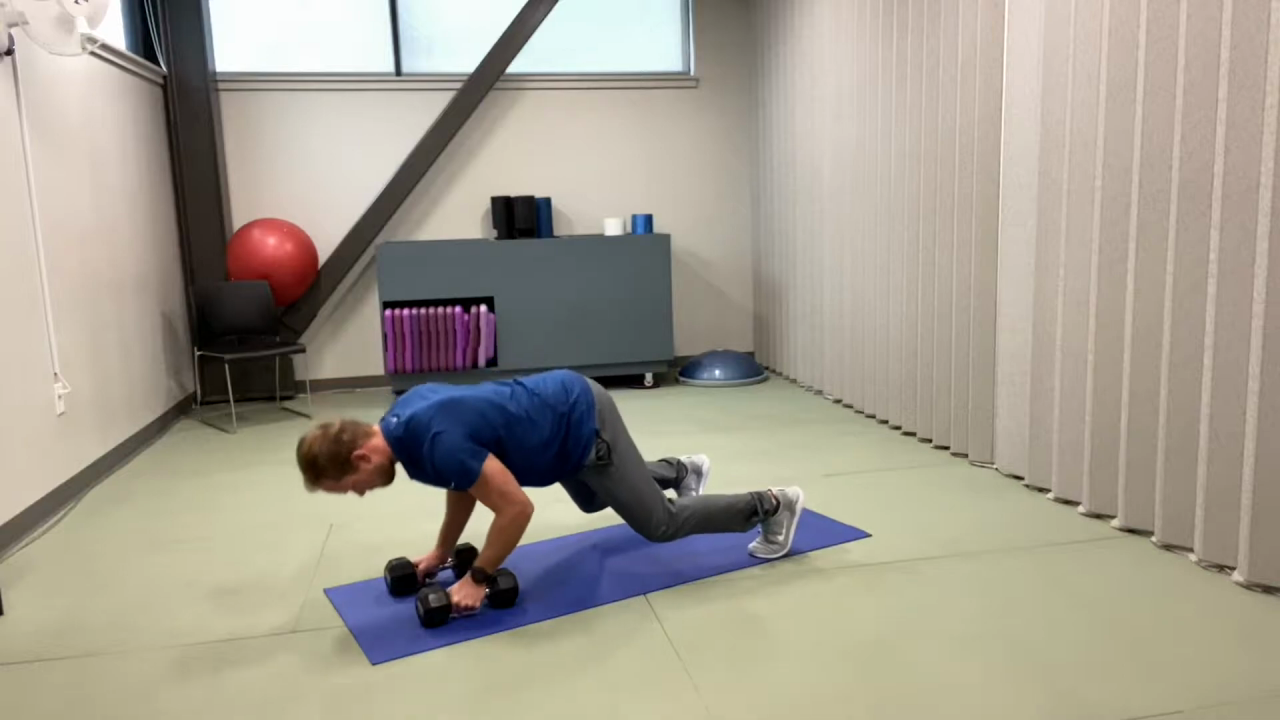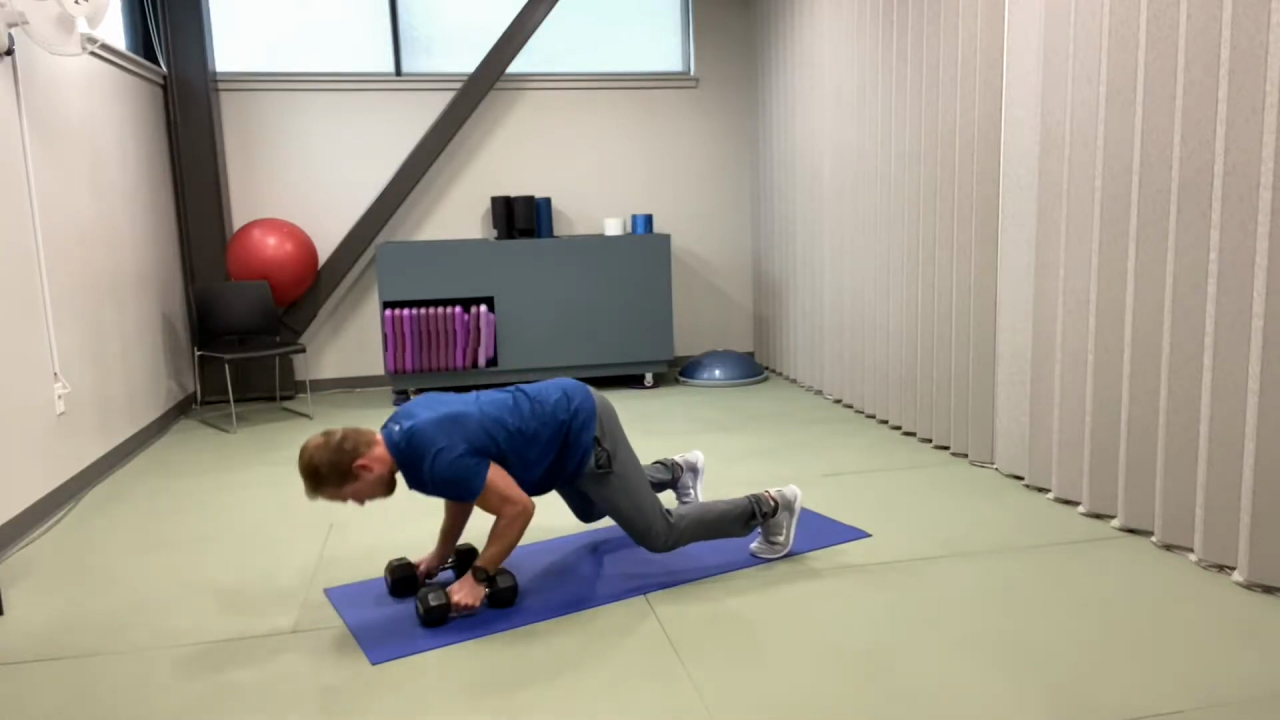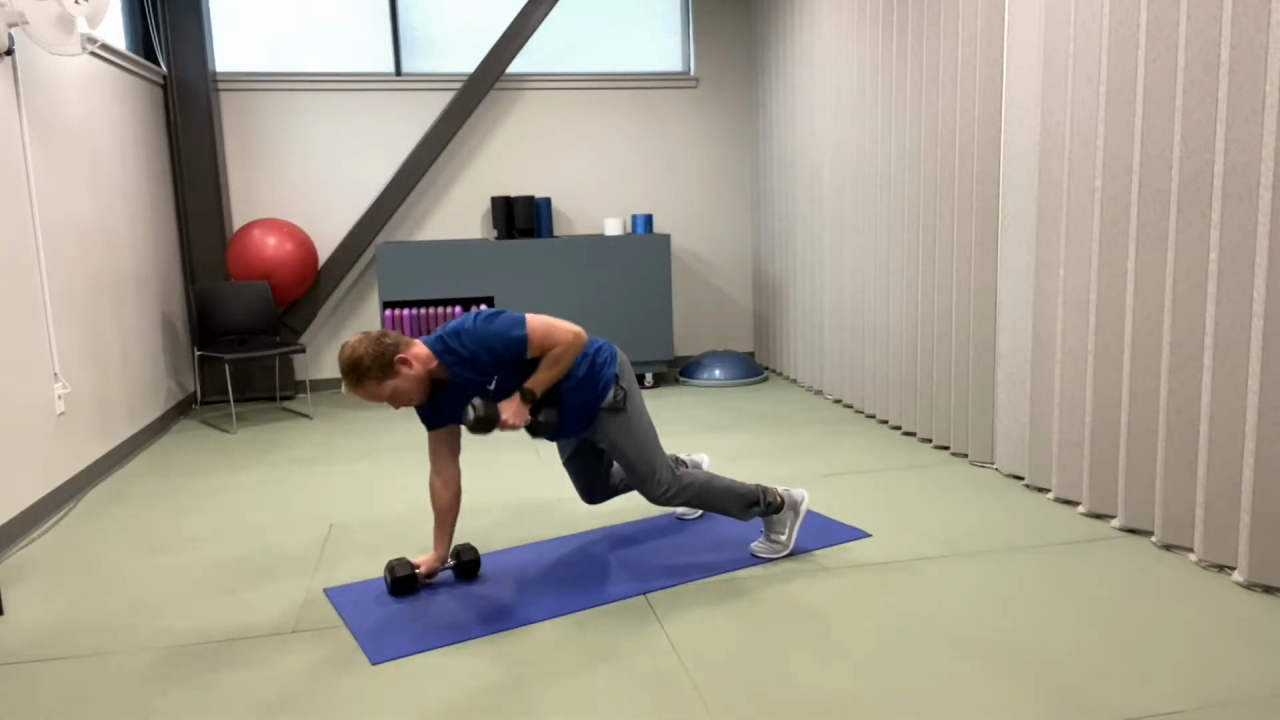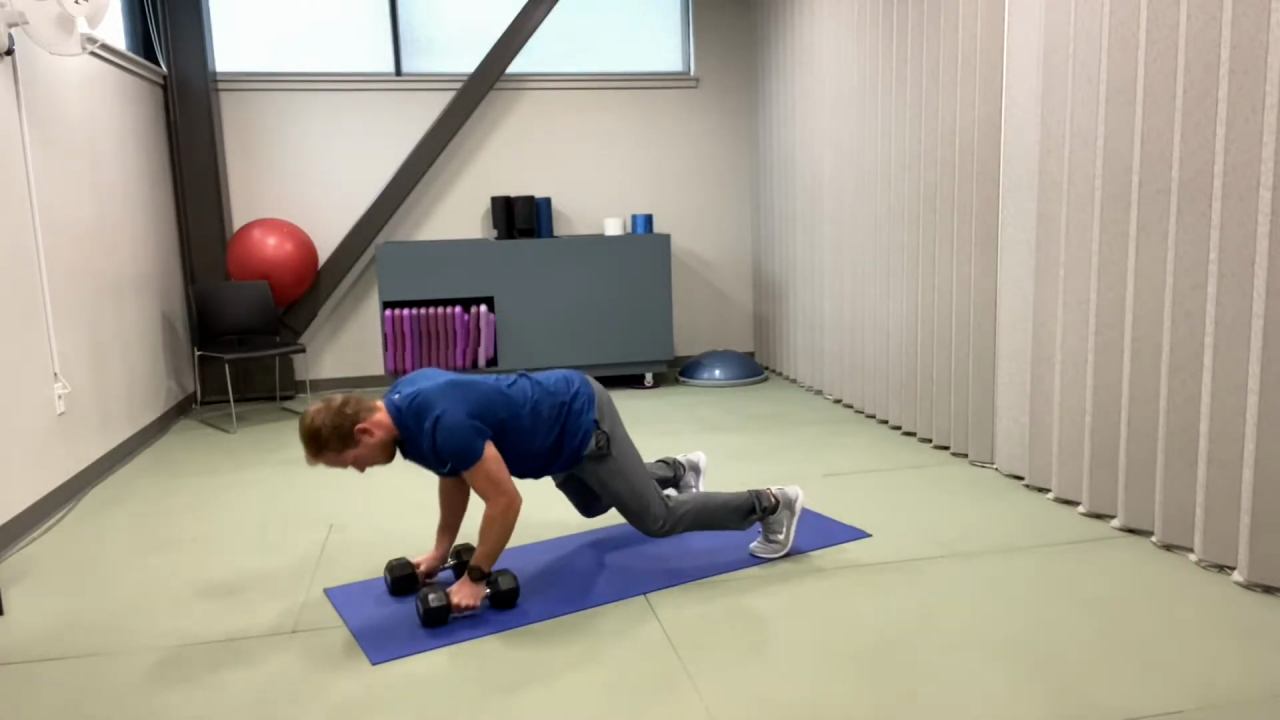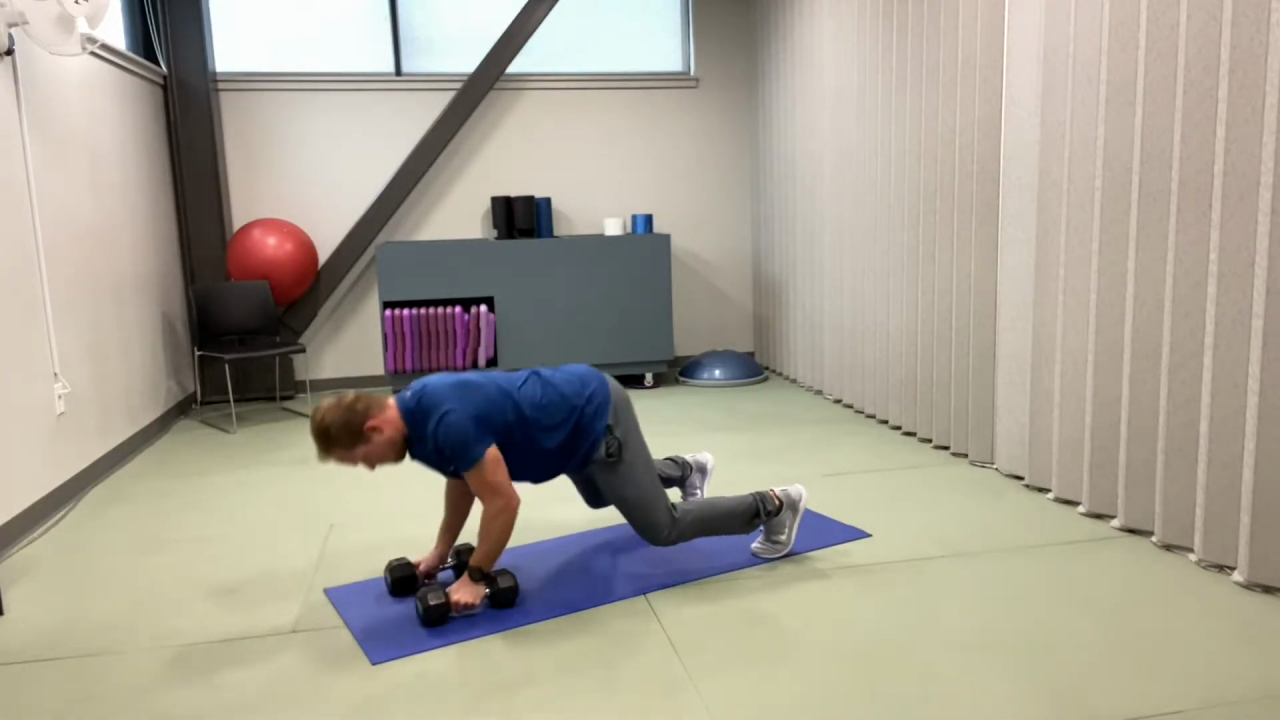
dt=1s
person 1, frame 1
left shoulder: (436, 445)
right shoulder: (400, 422)
left elbow: (516, 508)
right elbow: (467, 479)
left wrist: (477, 579)
right wrist: (441, 552)
left hip: (582, 420)
right hip: (562, 404)
left knee: (660, 522)
right knee: (595, 500)
left ankle: (771, 505)
right ankle: (682, 470)
person 1, frame 2
left shoulder: (436, 454)
right shoulder: (402, 428)
left elbow: (519, 508)
left wrist: (478, 578)
right wrist: (441, 554)
left hip: (582, 429)
right hip: (563, 415)
left knee: (658, 533)
right knee: (591, 510)
left ankle: (770, 506)
right ankle: (677, 469)
person 1, frame 3
left shoulder: (480, 334)
right shoulder: (432, 390)
left elbow: (573, 337)
right elbow: (445, 473)
left wrist: (522, 396)
right wrist: (440, 552)
left hip: (600, 382)
right hip: (568, 408)
left knee: (659, 486)
right knee: (596, 490)
left ankle: (777, 502)
right ankle: (684, 464)
person 1, frame 4
left shoulder: (439, 425)
right shoulder: (402, 403)
left elbow: (504, 501)
right elbow: (457, 473)
left wrist: (475, 578)
right wrist: (440, 552)
left hip: (581, 418)
right hip: (560, 413)
left knee: (657, 517)
right knee: (595, 504)
left ankle: (770, 504)
right ankle: (679, 469)
person 1, frame 5
left shoulder: (447, 422)
right shoulder: (415, 410)
left elbow: (502, 501)
right elbow: (462, 486)
left wrist: (476, 578)
right wrist: (438, 556)
left hip: (597, 416)
right hip: (577, 408)
left knee: (662, 527)
right knee: (601, 497)
left ankle: (774, 505)
right ankle: (686, 469)
